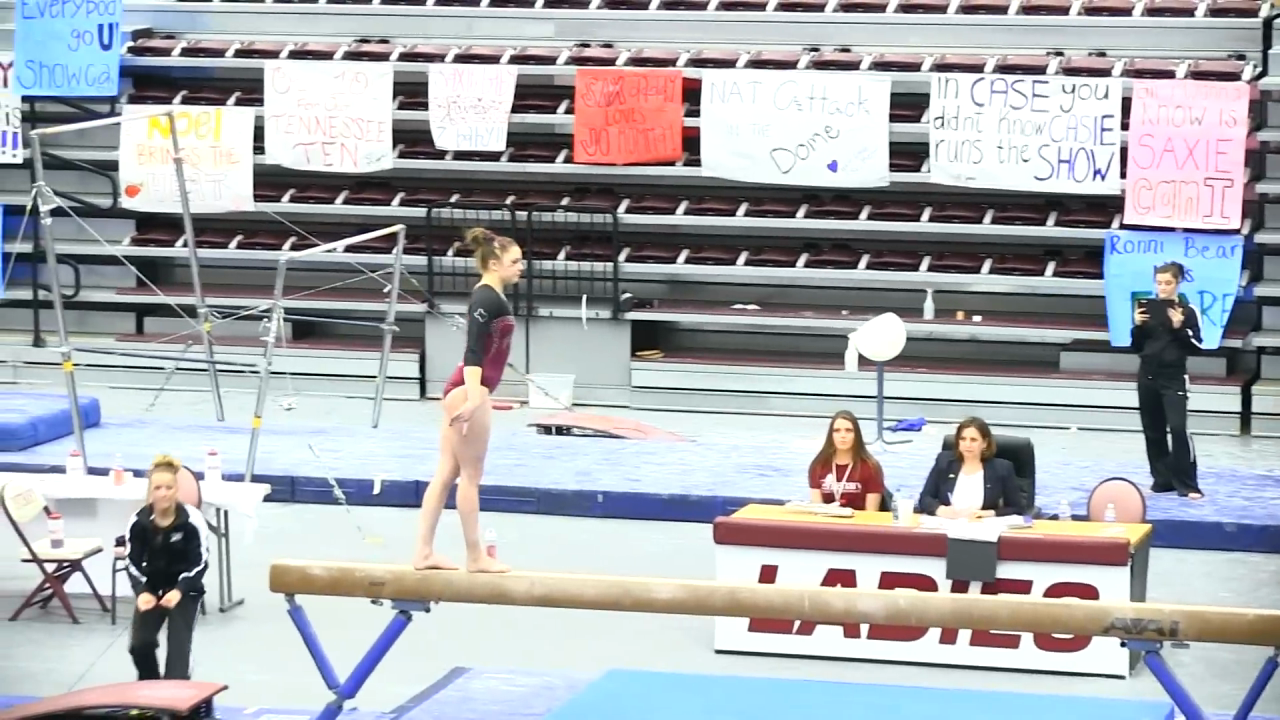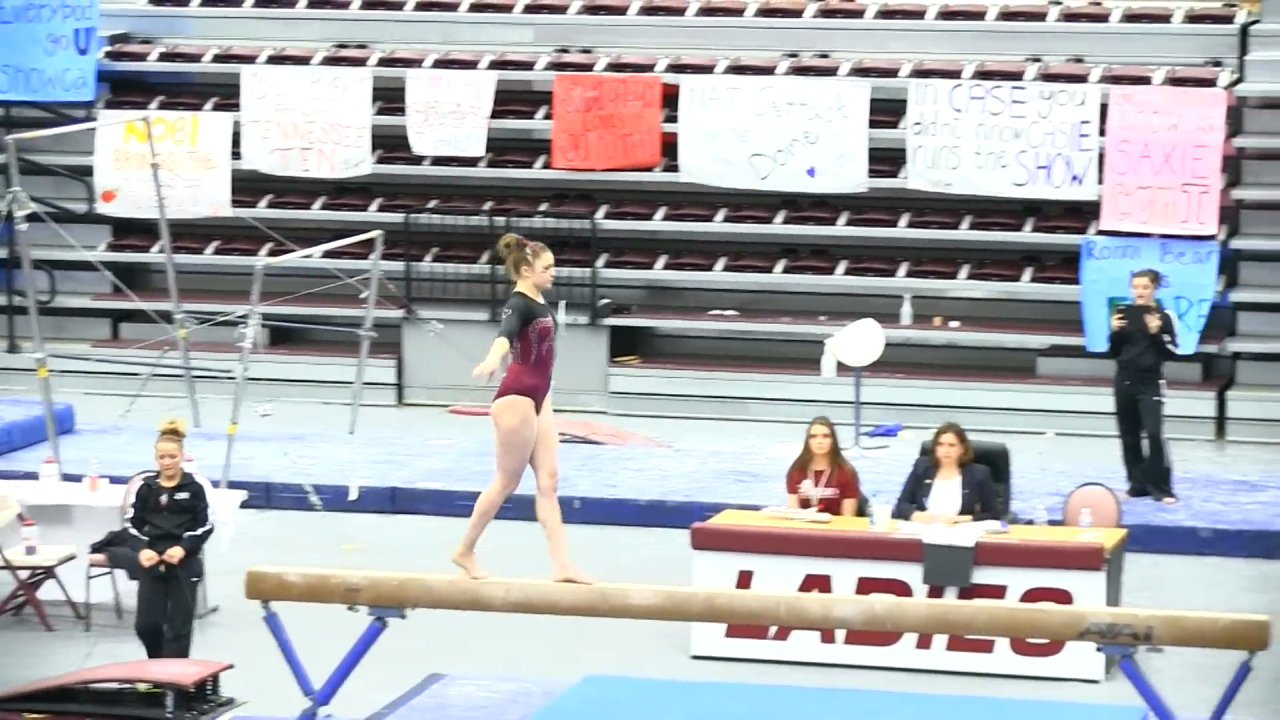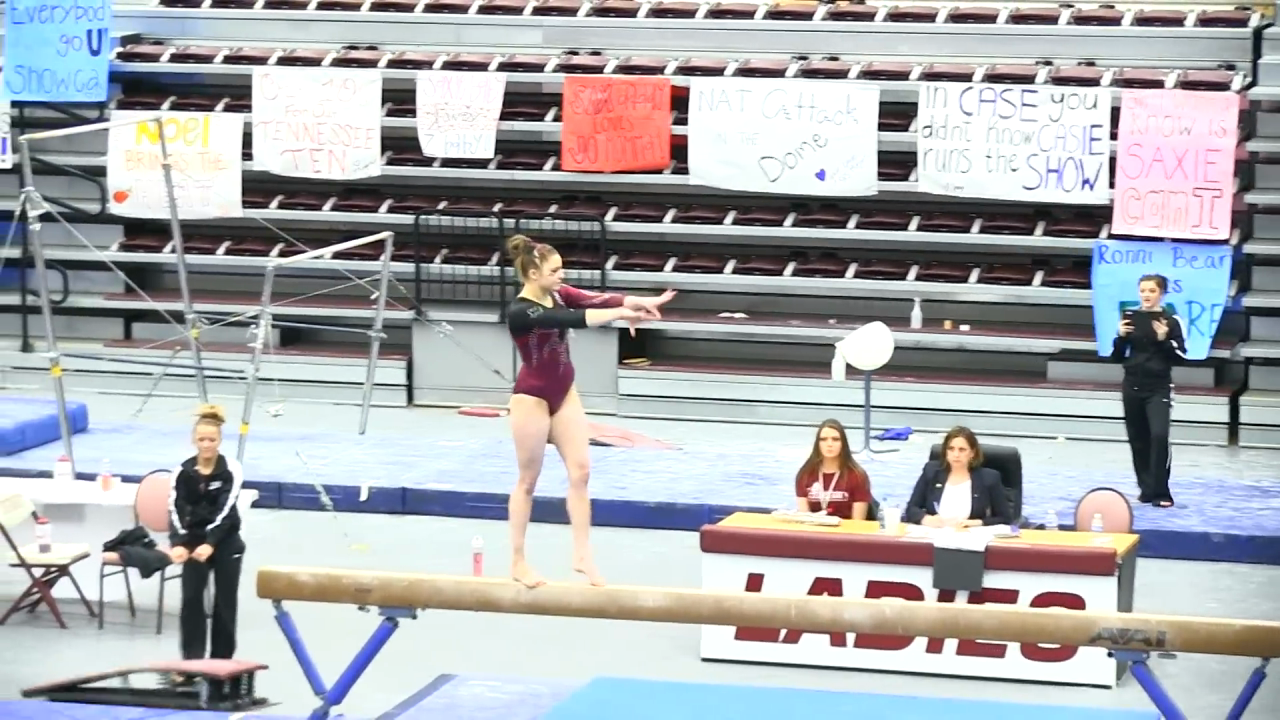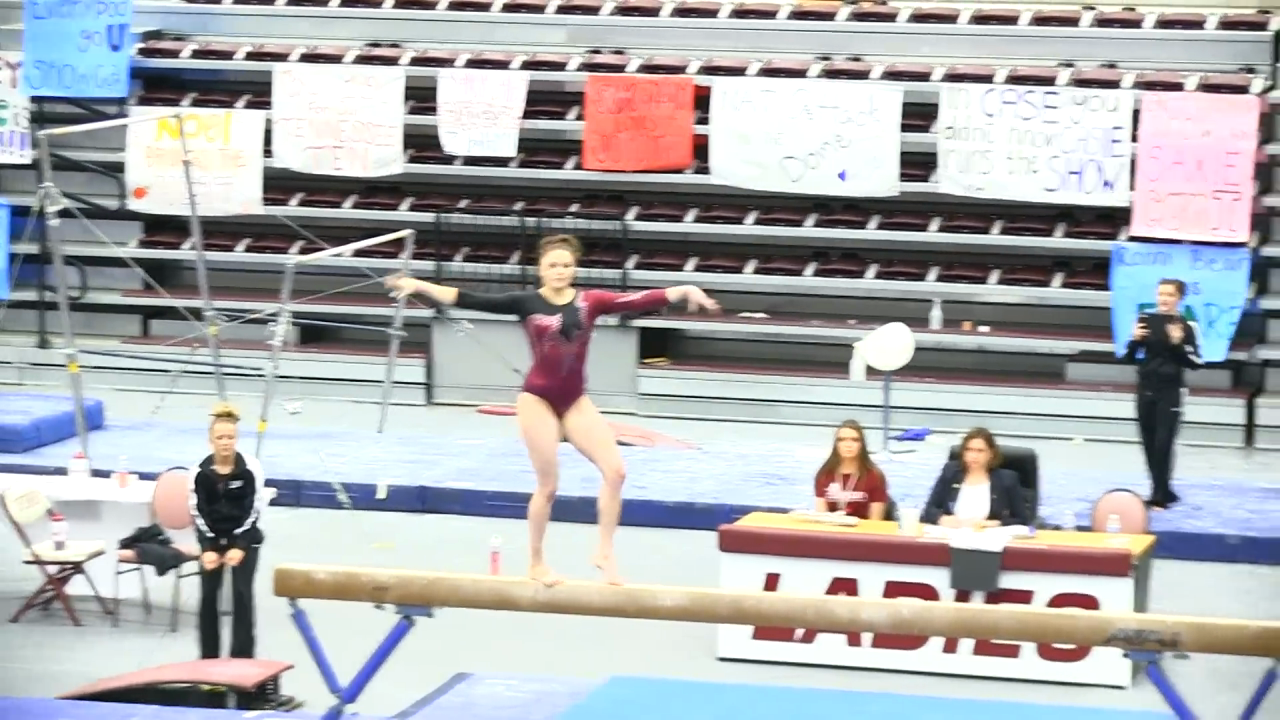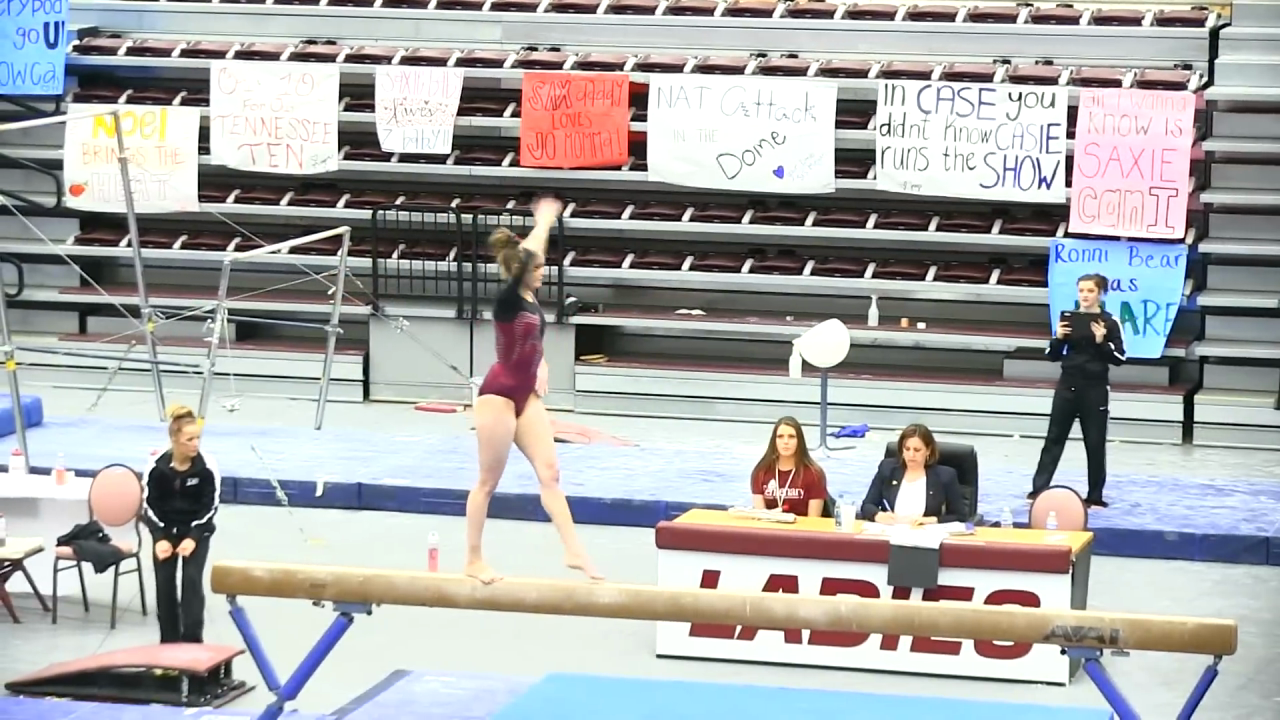
dt=0.7s
person 1, frame 1
left shoulder: (493, 295)
right shoulder: (487, 299)
right elbow: (474, 350)
right wrist: (473, 397)
left hip: (466, 389)
right hip: (470, 390)
left knee: (446, 473)
right knee: (470, 475)
left ankle: (424, 551)
right ankle: (476, 556)
person 1, frame 2
left shoulder: (538, 301)
right shoulder: (519, 304)
right elbow: (506, 332)
right wrist: (493, 358)
left hip: (538, 399)
right hip: (516, 399)
left knee: (549, 483)
right knee: (506, 483)
left ankle: (562, 564)
right ankle: (464, 551)
person 1, frame 3
left shoulder: (557, 293)
right shoulder: (520, 312)
left elbow: (596, 301)
right elbow: (573, 319)
left wrist: (638, 302)
right wrist: (621, 313)
left hip: (564, 395)
right hip: (532, 398)
left knee: (580, 472)
right knee: (528, 480)
left ankle: (582, 555)
right ankle: (518, 562)
person 1, frame 4
left shoulder: (590, 301)
right shoulder: (523, 301)
left elbow: (640, 301)
right elbow: (466, 298)
left wrist: (685, 290)
right wrist: (420, 286)
left hip: (575, 400)
right hip: (538, 399)
left knee: (615, 471)
right knee: (548, 486)
left ankle: (605, 553)
right ankle: (537, 562)
person 1, frame 5
left shoulder: (528, 299)
right shoulder: (507, 299)
right elbow: (523, 260)
left wrist: (541, 368)
right wrist: (543, 221)
left hip: (526, 397)
right hip: (498, 396)
left knee: (549, 473)
right knee: (488, 481)
left ankle: (575, 552)
right ankle: (474, 560)
person 2, frame 1
left shoulder: (192, 520)
right shoulder: (139, 521)
left elbow: (200, 563)
right elbow: (133, 562)
left wrist: (179, 590)
right wrist: (141, 591)
left hip: (185, 589)
right hip: (152, 587)
left knee: (179, 645)
right knee: (140, 644)
person 2, frame 2
left shoulder: (197, 486)
right shoulder: (144, 487)
left elbow: (206, 526)
right elbow: (132, 524)
left wrist: (183, 547)
right wrist: (142, 549)
left hip: (185, 565)
right hip: (151, 564)
left knee: (178, 628)
right knee: (146, 625)
person 2, frame 3
left shoulder: (232, 470)
right shoulder: (183, 472)
left elbow: (226, 511)
right elbow: (176, 510)
left wrist: (210, 543)
right wrist: (177, 544)
left hip: (226, 543)
right hip: (194, 542)
left knee: (224, 604)
right knee: (190, 600)
left ankle: (221, 662)
right ankle: (190, 660)
person 2, frame 4
left shoulder: (250, 468)
right shoulder: (201, 471)
left elbow: (253, 510)
right elbow: (199, 512)
left wrist: (240, 547)
right wrist: (207, 548)
left hip: (245, 538)
right hip: (213, 538)
left knee: (241, 594)
right knee: (208, 594)
left ankle: (242, 656)
right ankle: (209, 656)
person 2, frame 5
left shoulder: (207, 466)
right shoulder: (157, 467)
left elbow: (210, 505)
right elbow: (150, 505)
left wrist: (193, 537)
right wrist: (160, 538)
left hip: (197, 529)
right hip: (165, 529)
left knee: (192, 581)
right knee: (164, 584)
left ankle: (192, 640)
right ankle: (170, 640)
person 3, frame 1
left shoulder: (1187, 311)
right shoulder: (1147, 308)
left elbow: (1196, 346)
right elbow: (1137, 347)
left wrist: (1179, 328)
right wrist: (1137, 326)
left hip: (1173, 378)
right hip: (1148, 377)
left knee: (1178, 429)
right knee: (1153, 431)
left ankle: (1187, 483)
right ankle: (1162, 478)
person 3, frame 2
left shoulder: (1163, 317)
right shoulder: (1124, 314)
left elbow: (1171, 352)
right elbow: (1114, 352)
left wrist: (1156, 333)
right wrist: (1115, 332)
left hip: (1149, 383)
right hip: (1124, 381)
left knee: (1154, 433)
right knee: (1129, 435)
left ankle: (1161, 487)
right ankle: (1138, 483)
person 3, frame 3
left shoulder: (1171, 321)
right shoulder: (1130, 318)
left elbow: (1180, 356)
right elbow: (1117, 357)
left wrist: (1164, 340)
right wrist: (1120, 337)
left hip: (1158, 388)
right hip: (1132, 386)
left knee: (1159, 436)
right knee: (1138, 440)
left ankle: (1160, 492)
right ankle: (1147, 488)
person 3, frame 4
left shoulder: (1186, 327)
right shoulder: (1145, 321)
left elbow: (1195, 362)
right elbow: (1130, 357)
left wrist: (1178, 344)
right wrist: (1135, 340)
left hip: (1170, 391)
right hip: (1146, 389)
left knee: (1163, 444)
right knee: (1150, 443)
left ankle: (1158, 497)
right ankle: (1163, 490)
person 3, frame 5
left shoulder: (1109, 322)
right shoulder: (1067, 319)
left elbow: (1119, 358)
right elbow: (1053, 355)
left wrist: (1102, 341)
right wrist: (1058, 338)
left hip: (1095, 389)
right hip: (1066, 387)
left knee: (1095, 443)
right knee: (1054, 438)
left ankle: (1095, 496)
right ankle: (1039, 488)
